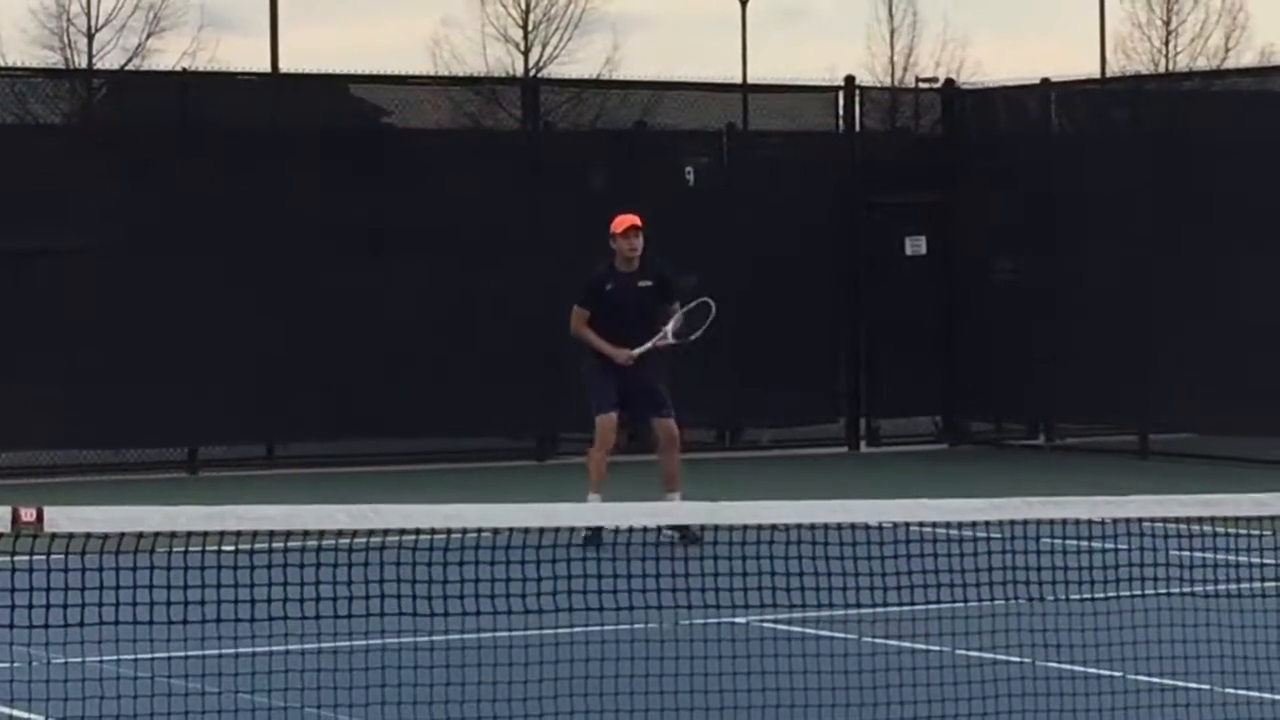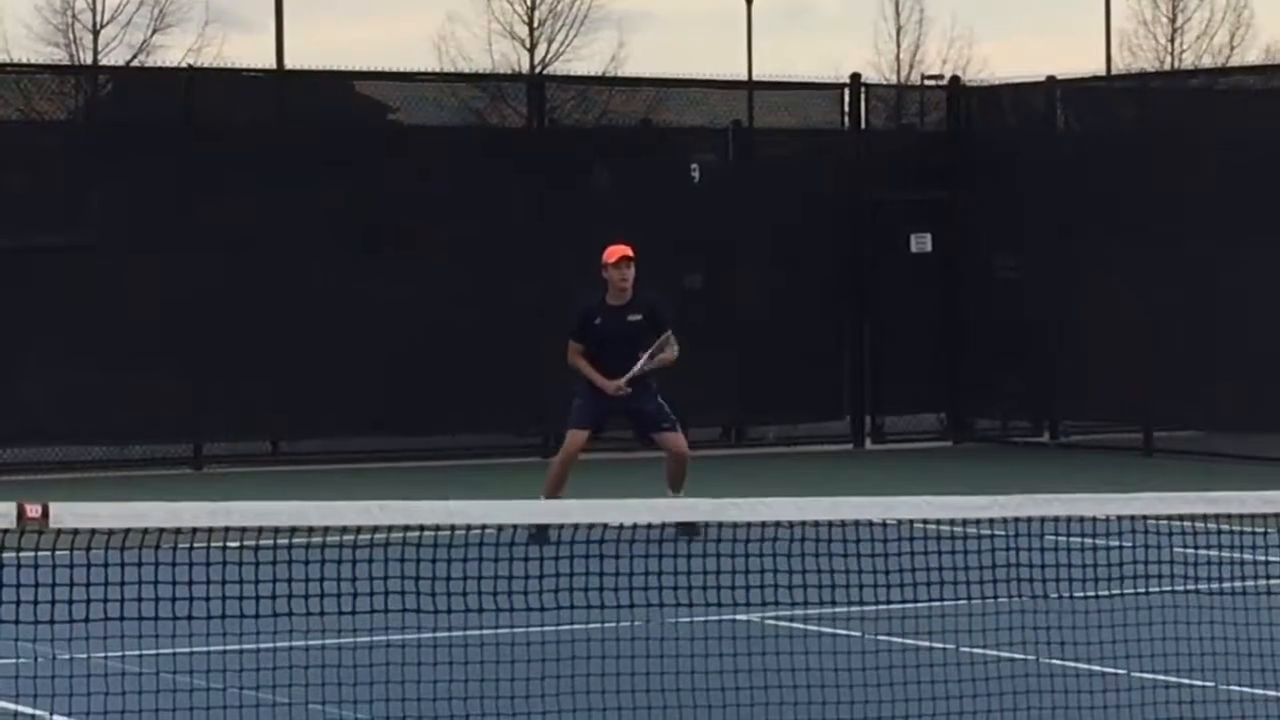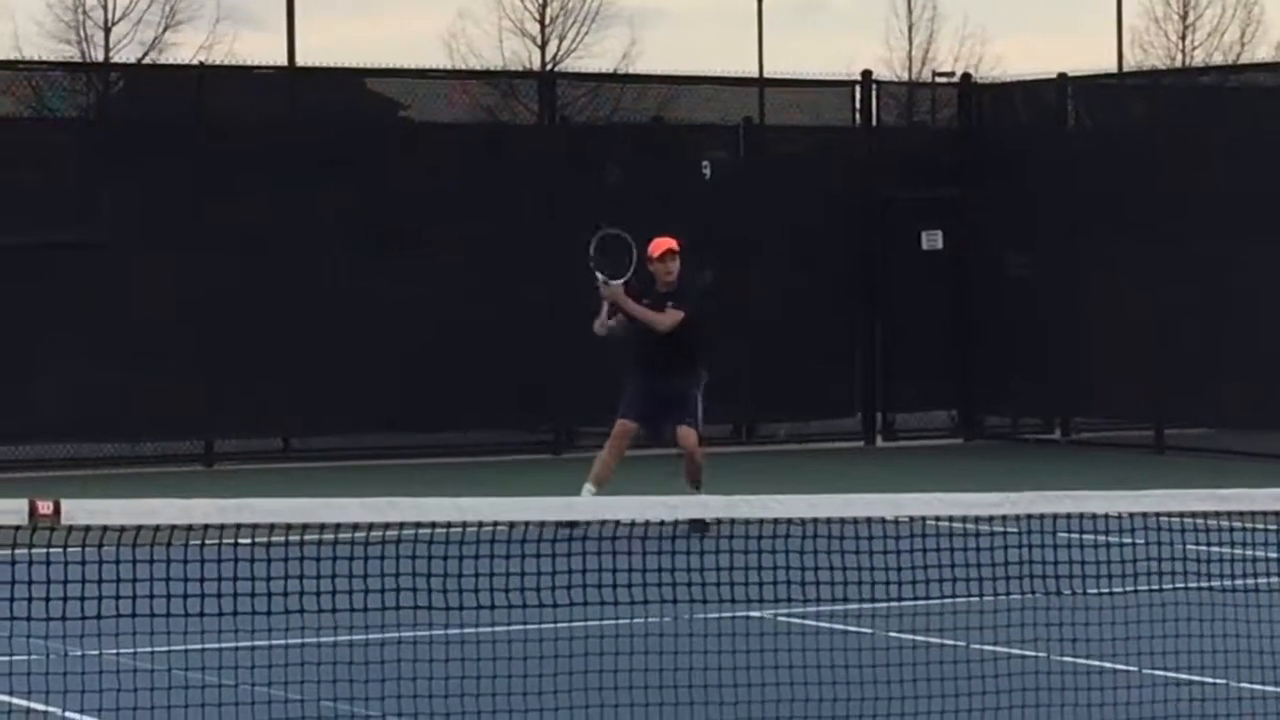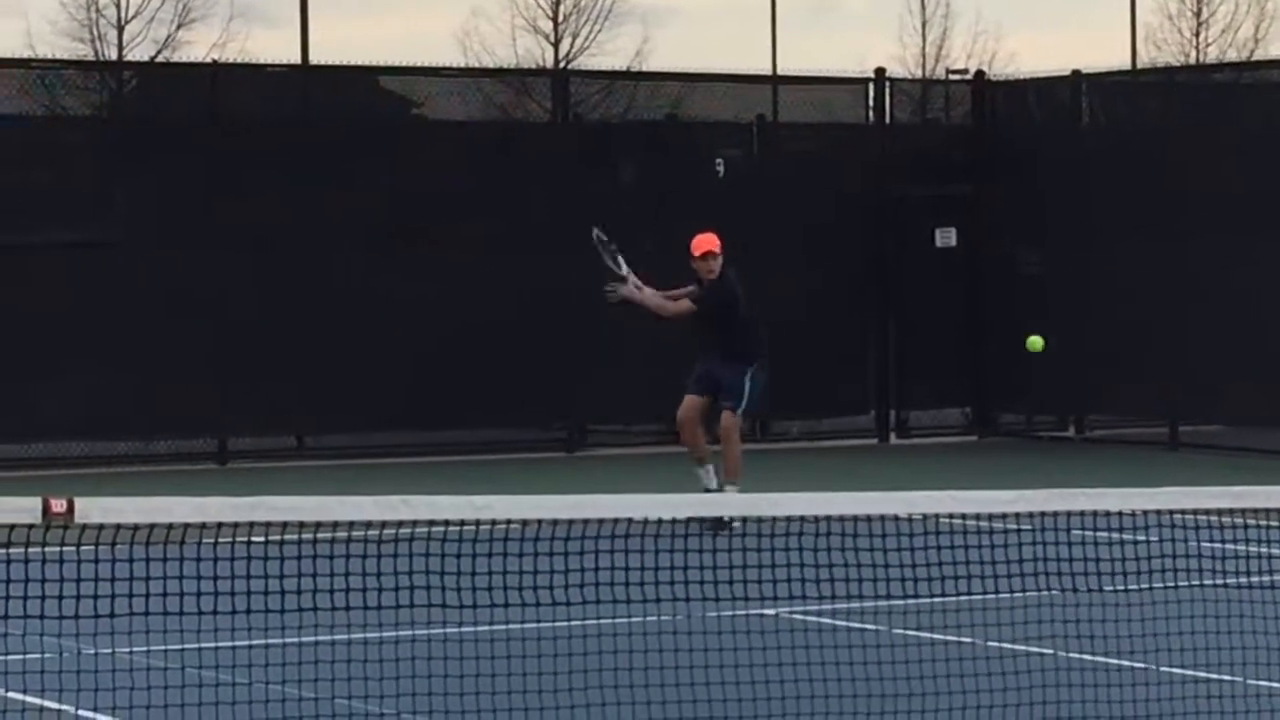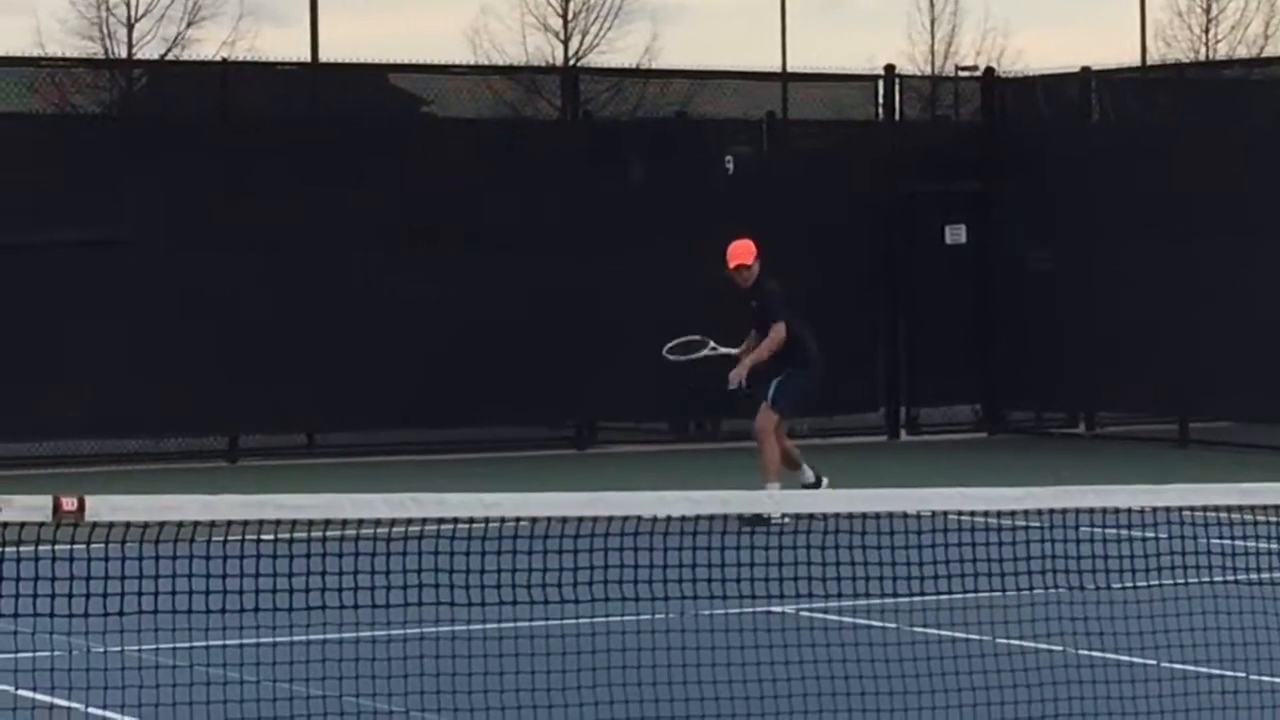
dt=0.2s
person 1, frame 1
left shoulder: (657, 277)
right shoulder: (599, 280)
left elbow: (675, 313)
right elbow: (577, 326)
right wrist: (611, 351)
left hip: (644, 367)
right hip: (605, 367)
left knee: (669, 436)
right knee: (605, 436)
person 1, frame 2
left shoulder: (649, 309)
right shoulder: (589, 312)
left elbow: (672, 350)
right elbow: (574, 356)
left wrist: (653, 362)
right wrist: (602, 382)
left hip: (639, 390)
right hip: (596, 390)
left knee: (678, 449)
right knee: (570, 449)
person 1, frame 3
left shoulder: (685, 296)
right shoulder: (649, 294)
left elbow: (664, 325)
right elbow: (622, 324)
left wrist: (628, 304)
right wrist: (604, 325)
left hip: (682, 380)
right hip: (645, 378)
left knee: (689, 444)
right knee: (619, 436)
person 1, frame 4
left shoulder: (723, 285)
right shoulder: (708, 281)
left elbow: (673, 311)
right elbow: (690, 292)
left wrist: (634, 295)
right wrist: (651, 292)
left hip: (743, 362)
right hip: (715, 360)
left knee: (728, 429)
right knee: (686, 419)
left ankle: (730, 496)
right ankle: (710, 484)
person 1, frame 5
left shoulder: (767, 291)
right shoulder: (754, 292)
left elbow: (778, 335)
left wrist: (746, 364)
right wrist: (742, 350)
left hip: (797, 365)
right hip: (785, 366)
left knee: (763, 428)
right knee: (771, 433)
right ankle: (813, 479)
